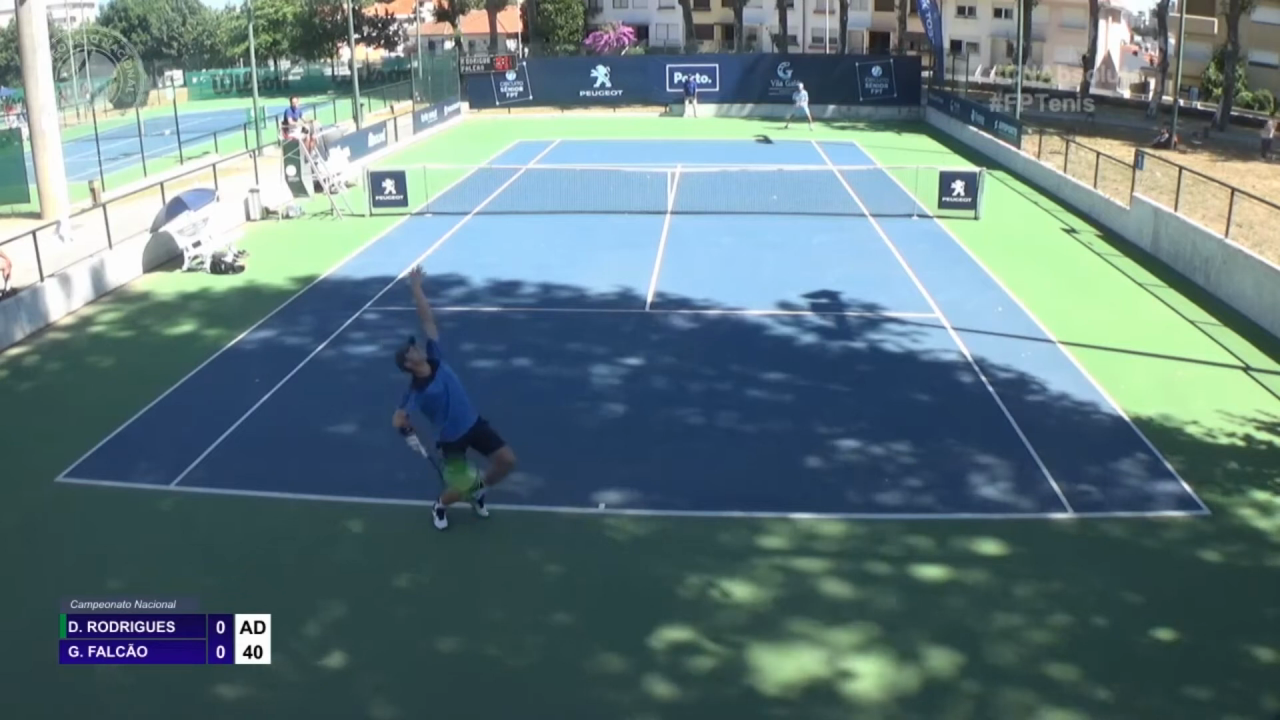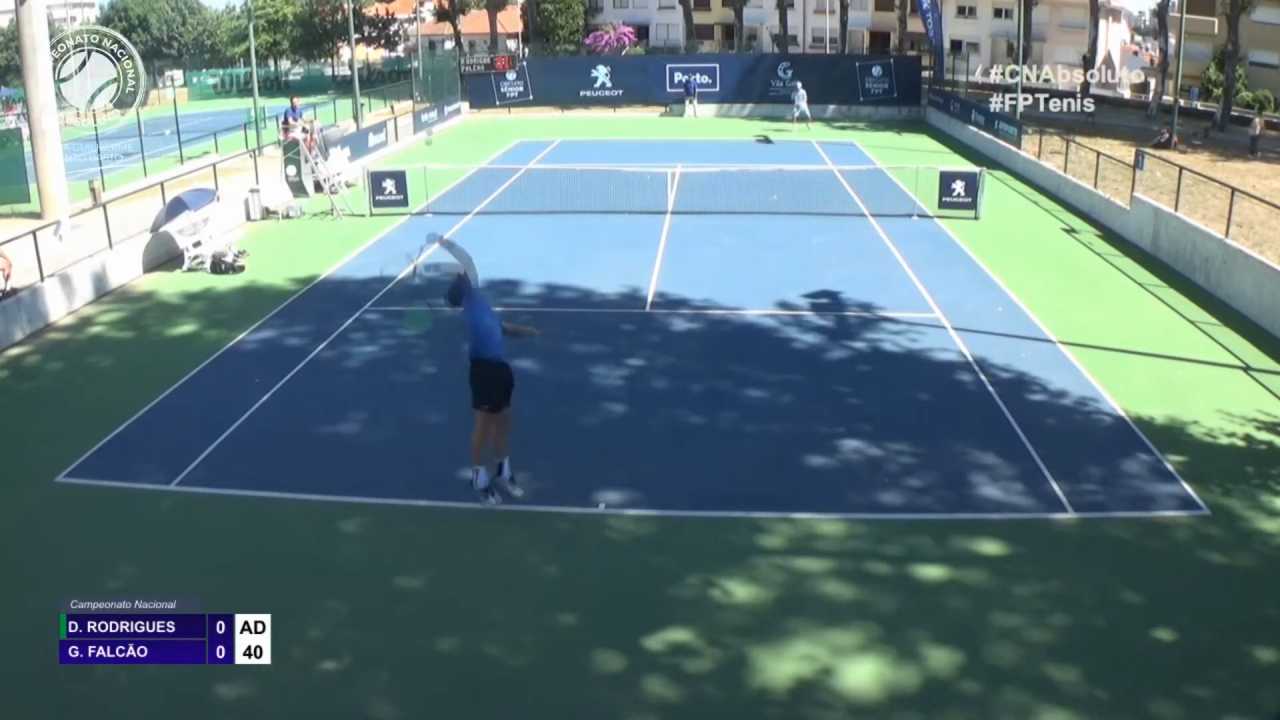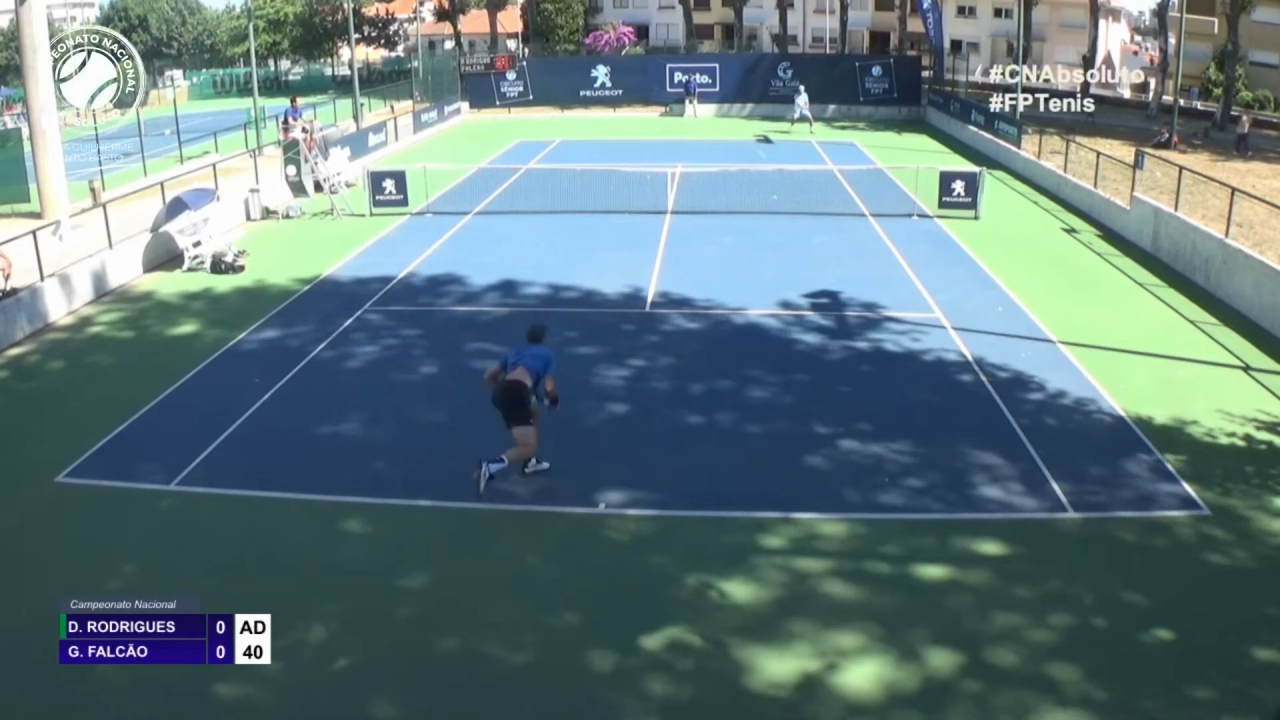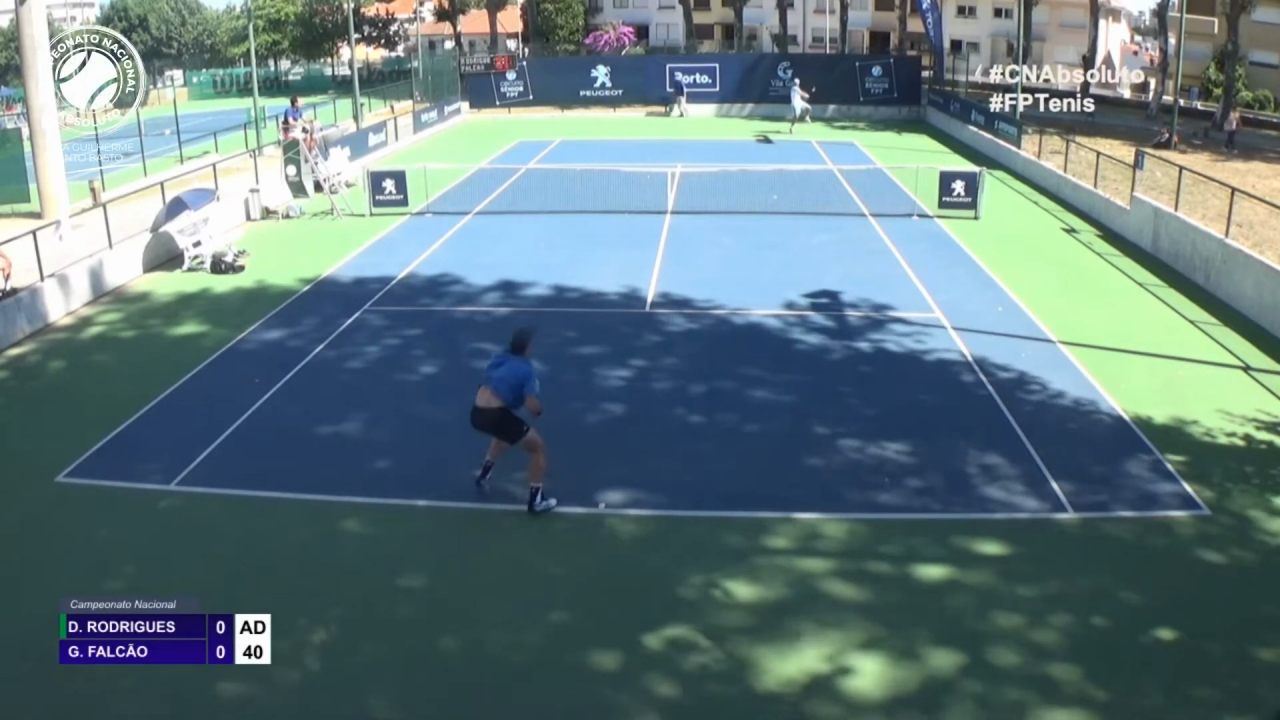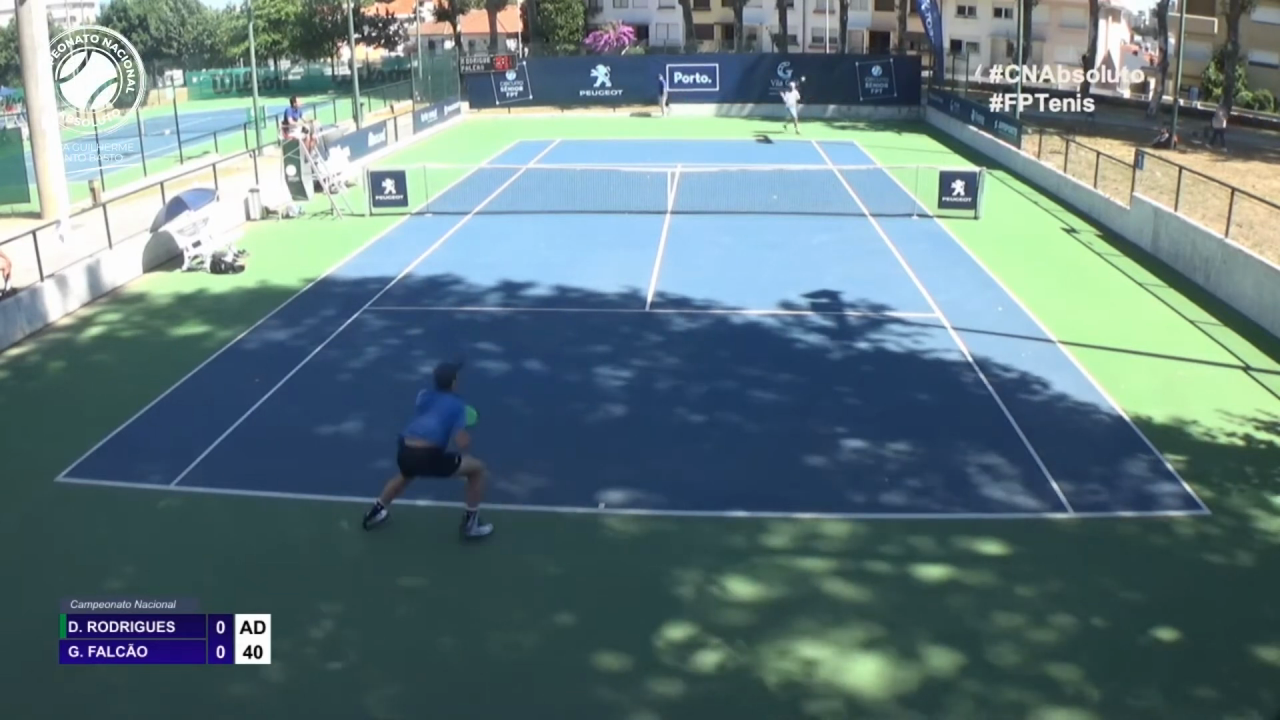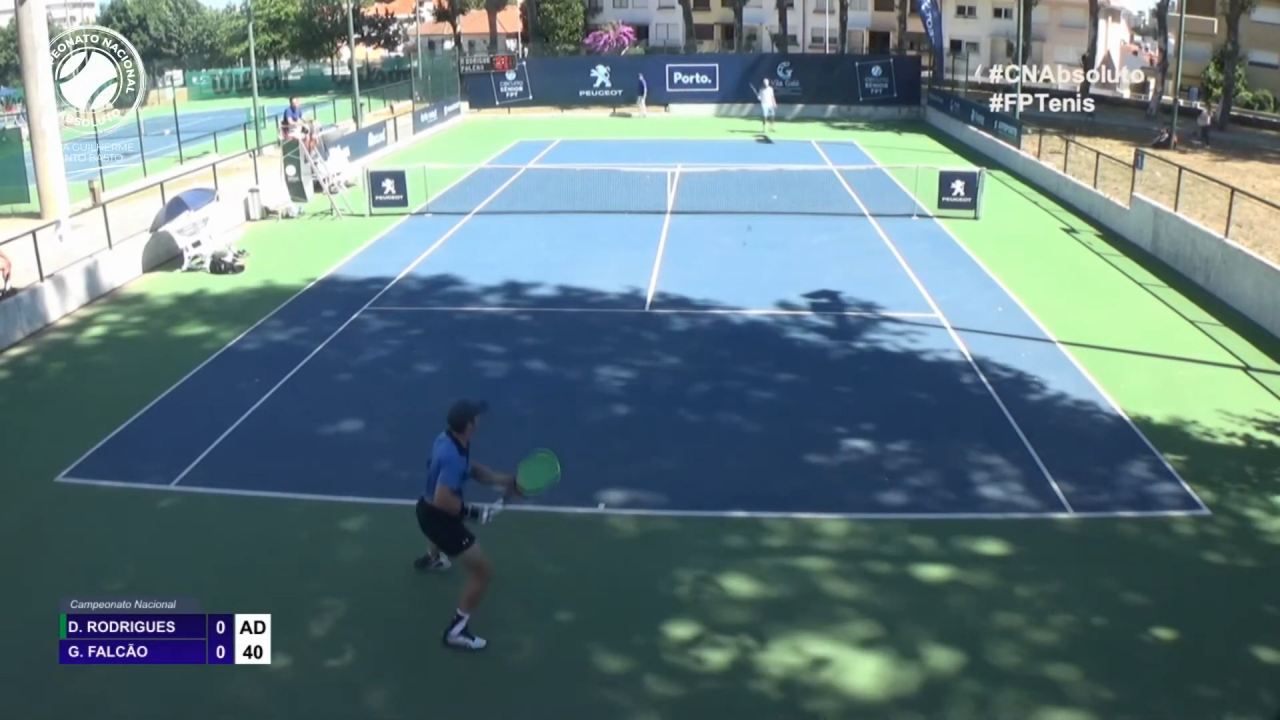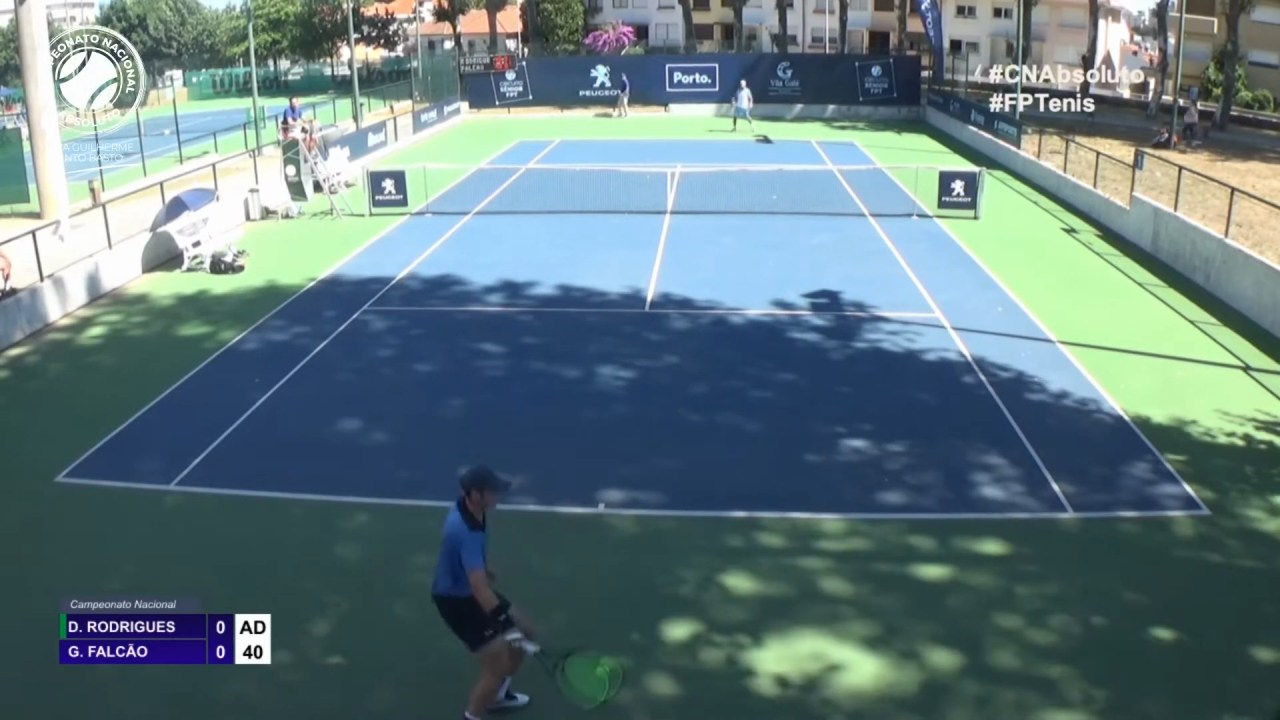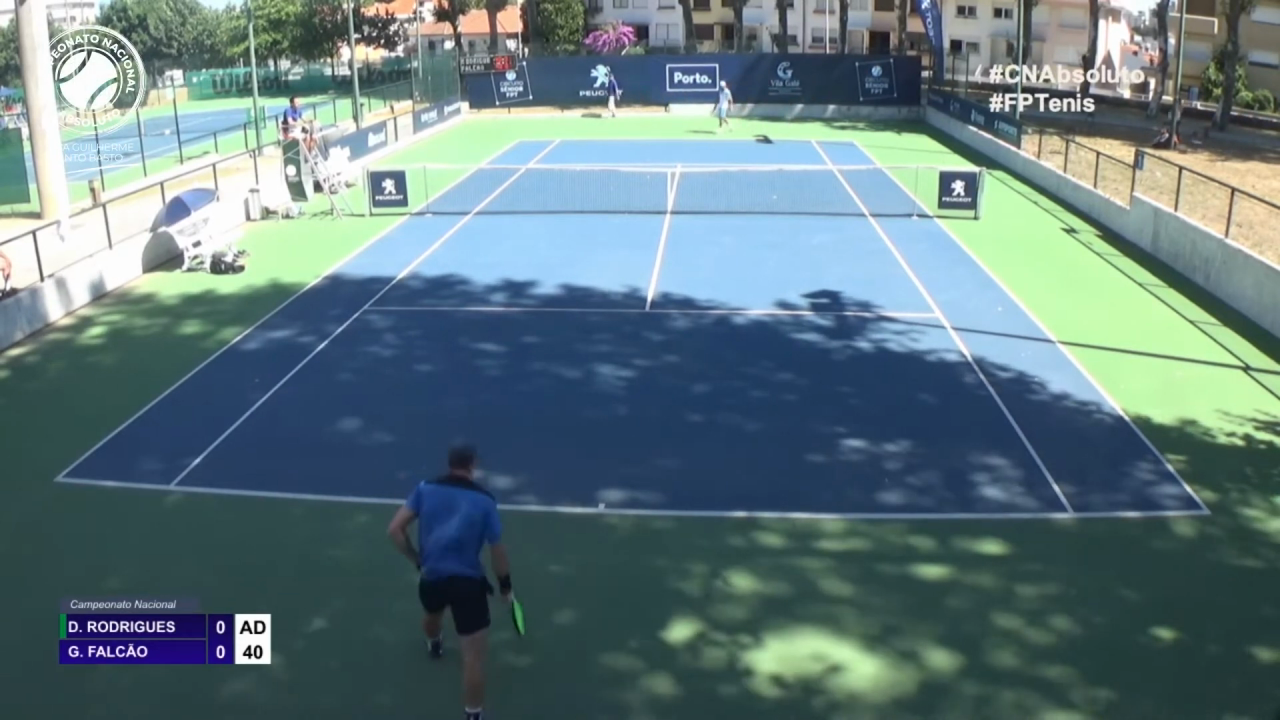
dt=0.5s
person 1, frame 1
left shoulder: (435, 360)
right shoulder: (415, 392)
left elbow: (427, 320)
right elbow: (398, 417)
left wrist: (416, 288)
right wrist: (407, 432)
left hip: (474, 423)
right hip: (450, 438)
left knee: (507, 461)
right knee: (459, 489)
left ankle: (478, 492)
right ankle: (440, 506)
person 1, frame 2
left shoulder: (481, 307)
right shoulder: (471, 301)
left elbow: (505, 329)
left wrist: (525, 331)
left hip: (498, 368)
right hip: (485, 369)
left knee: (503, 422)
right knee: (484, 425)
left ankle: (503, 474)
right ankle: (481, 480)
person 1, frame 3
left shoulder: (516, 353)
right shoulder: (547, 354)
left elbow: (489, 376)
right elbow: (549, 388)
right wrist: (555, 400)
left hip: (501, 391)
right hip: (515, 392)
left knee: (532, 414)
right knee: (527, 447)
left ankle: (530, 462)
right ankle: (489, 467)
person 1, frame 4
left shoulder: (499, 358)
right shoulder: (526, 369)
right elbow: (533, 407)
right wrist: (539, 409)
left hip: (477, 415)
right hip: (496, 416)
left knee: (505, 433)
right knee: (537, 448)
left ankle: (484, 474)
right ankle: (536, 500)
person 1, frame 5
left shoulder: (423, 395)
right shoulder: (457, 404)
right elbow: (461, 444)
right wrist: (464, 437)
left hip: (405, 452)
right hip: (428, 456)
left knee: (404, 478)
right knee: (478, 469)
left ankle: (375, 512)
right ankle: (470, 524)
person 1, frame 6
left shoulder: (448, 439)
right shoulder: (453, 456)
left elbow: (472, 469)
right elbow: (441, 500)
left wrist: (504, 480)
right wrist: (471, 512)
left hip: (428, 510)
right hip: (437, 516)
left knee: (456, 528)
right knee: (483, 572)
left ankle: (431, 559)
right ankle: (457, 629)
person 1, frame 7
left shoulder: (465, 507)
right shoulder: (468, 534)
right elbow: (478, 588)
right wrist: (505, 622)
left hip: (462, 591)
right hip: (456, 602)
left knee: (521, 633)
right knee: (497, 667)
left ankle: (498, 693)
person 1, frame 8
left shoulder: (425, 490)
right shoulder: (484, 502)
left elbow: (395, 531)
right elbow: (498, 552)
left wrist: (417, 559)
right wrist: (505, 585)
left hip: (431, 577)
right hip: (467, 582)
left knee: (432, 615)
right knee: (474, 655)
left ankle: (434, 643)
